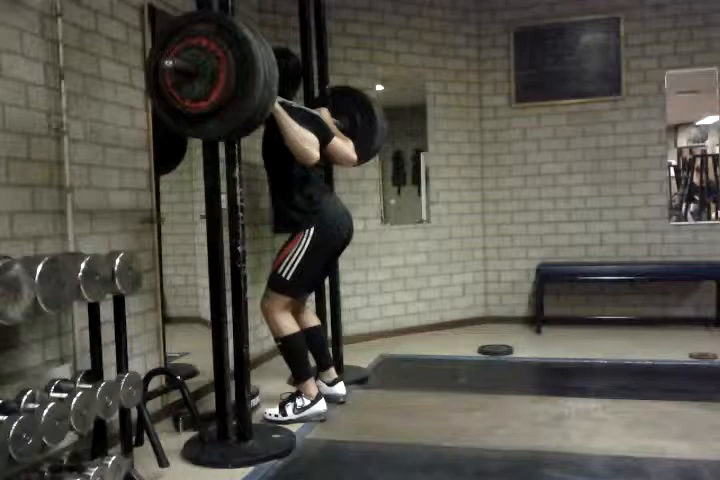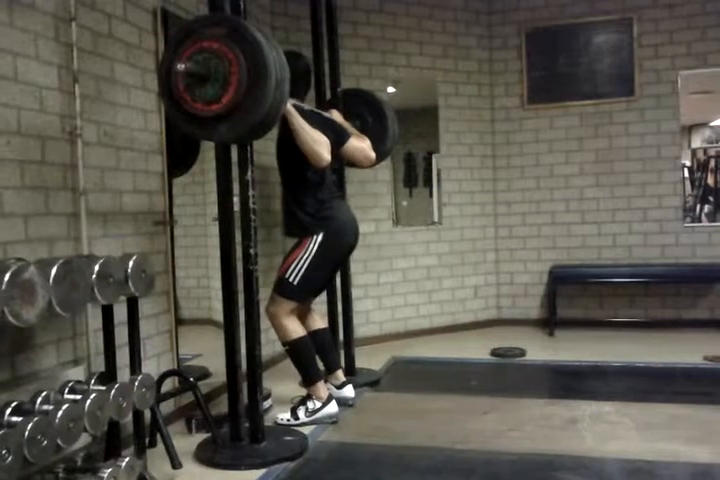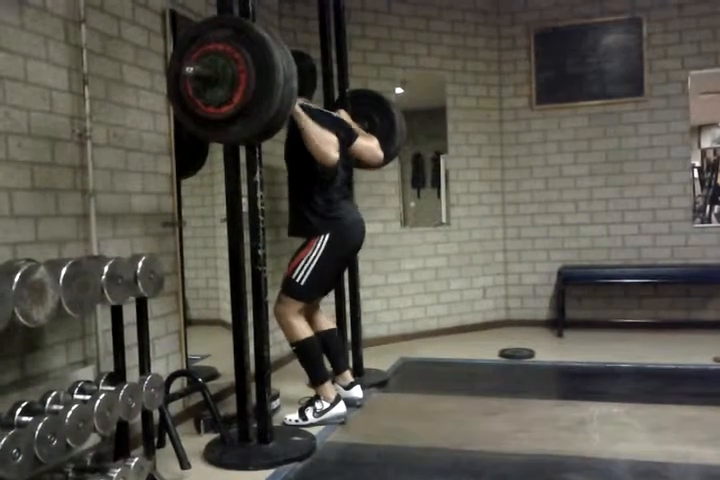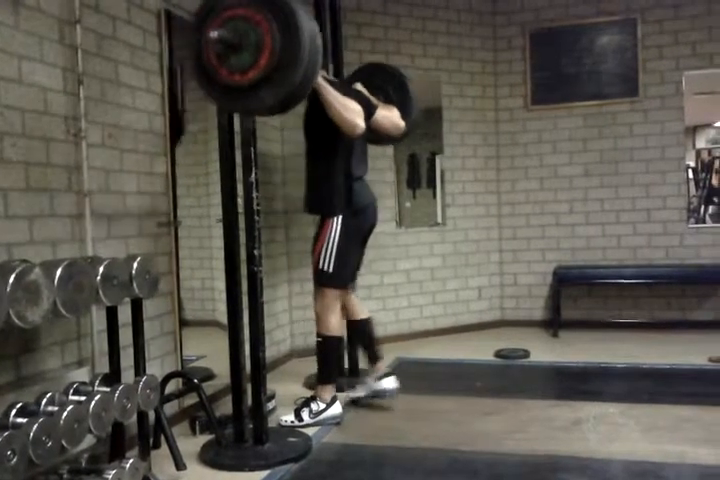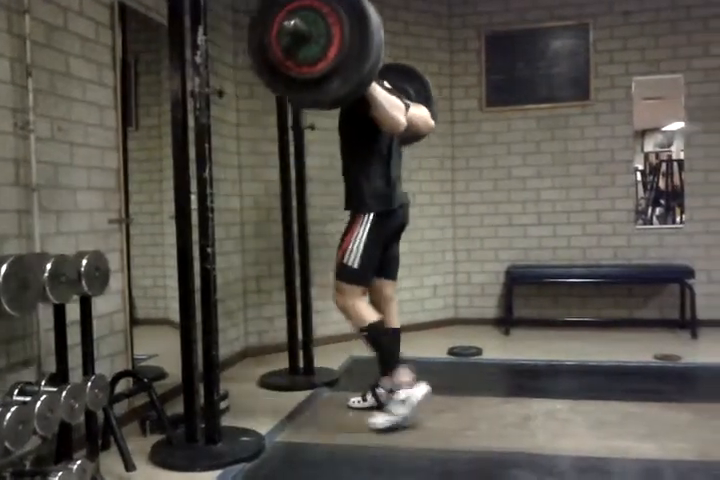
dt=0.7s
person 1, frame 1
left shoulder: (287, 115)
right shoulder: (307, 116)
left elbow: (310, 154)
right elbow: (348, 157)
left wrist: (274, 109)
right wrist: (329, 122)
left hip: (317, 224)
right hip: (335, 219)
left knee: (275, 305)
right knee: (294, 302)
left ankle: (310, 396)
right ankle: (329, 380)
person 1, frame 2
left shoulder: (298, 119)
right shoulder: (321, 119)
left elbow: (321, 156)
right elbow: (367, 155)
left wrist: (287, 110)
right wrist: (342, 123)
left hip: (322, 228)
right hip: (339, 223)
left knee: (280, 309)
right knee: (300, 306)
left ankle: (320, 399)
right ankle: (338, 382)
person 1, frame 3
left shoulder: (306, 120)
right shoulder: (330, 119)
left elbow: (328, 156)
right elbow: (374, 154)
left wrist: (296, 112)
right wrist: (351, 124)
left hip: (330, 229)
right hip: (346, 224)
left knee: (288, 309)
right knee: (308, 306)
left ankle: (328, 400)
right ankle: (346, 383)
person 1, frame 4
left shoulder: (326, 92)
right shoulder: (344, 90)
left elbow: (354, 125)
right elbow: (396, 124)
left wrist: (317, 82)
right wrist: (366, 95)
left hip: (342, 209)
right hip: (358, 204)
left knee: (327, 302)
right knee: (343, 293)
left ankle: (325, 400)
right ankle: (378, 372)
person 1, frame 5
left shoulder: (364, 91)
right shoulder: (379, 90)
left elbow: (398, 123)
right elbow: (425, 123)
left hip: (376, 208)
right hip: (389, 205)
left knee: (348, 295)
right knee: (381, 296)
left ankle: (403, 382)
right ankle: (391, 383)
